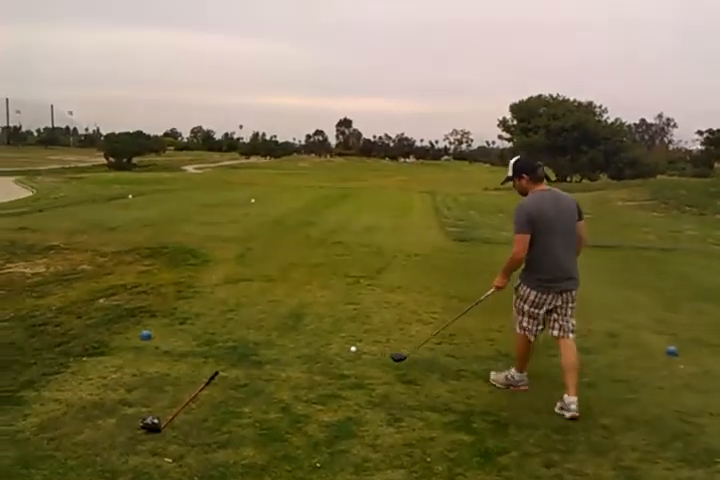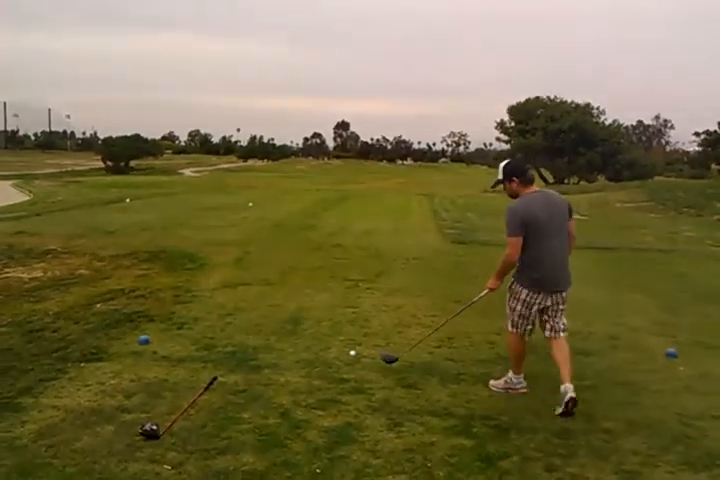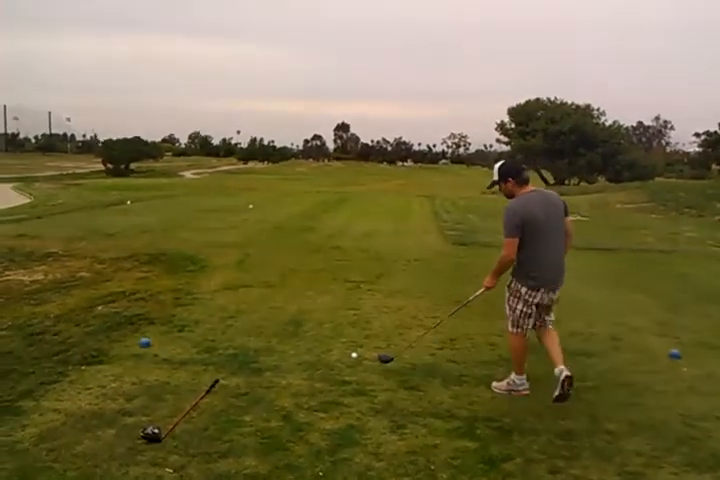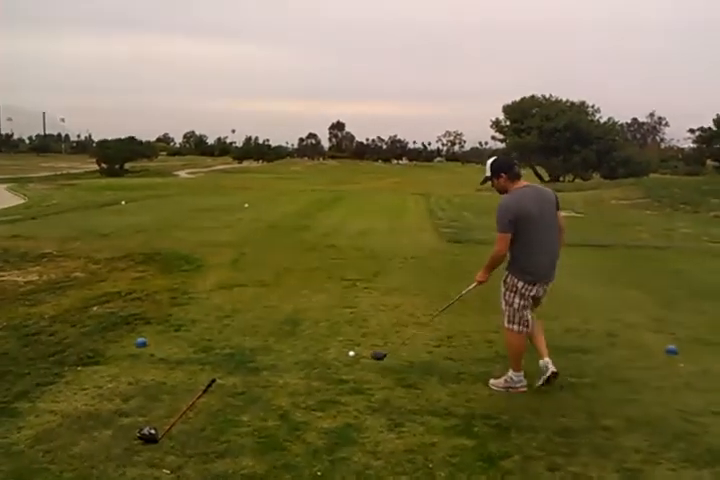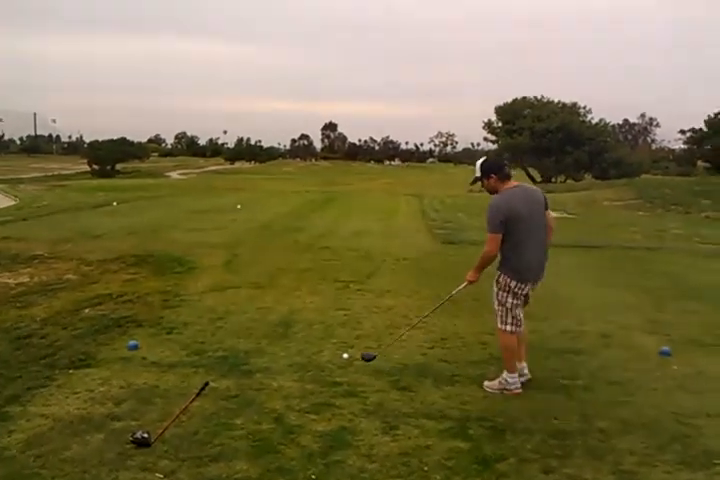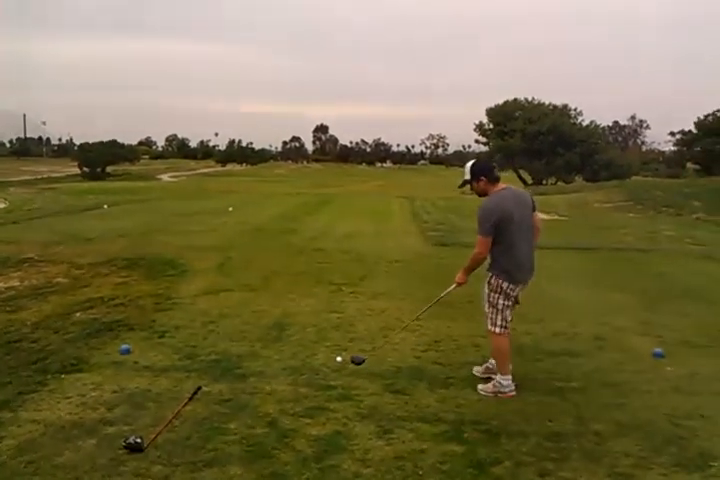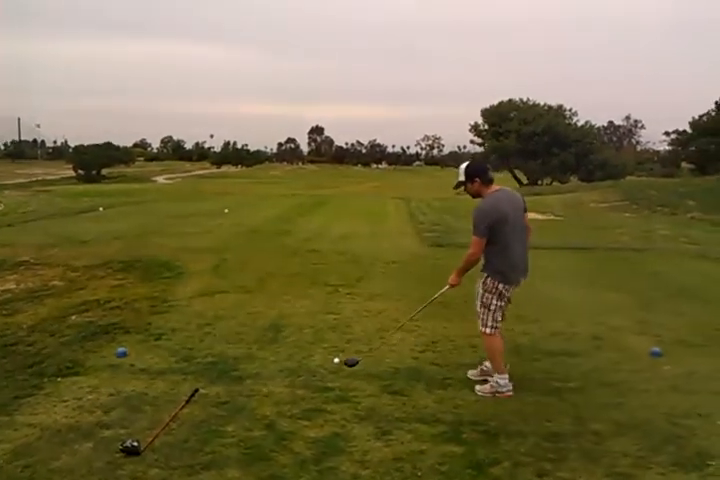
dt=0.1s
person 1, frame 1
left shoulder: (526, 207)
right shoulder: (569, 200)
left elbow: (520, 253)
right elbow: (581, 239)
left wrist: (503, 276)
left hip: (536, 283)
right hip: (568, 283)
left knee: (525, 332)
right knee: (566, 337)
left ankle: (518, 376)
right ankle: (570, 400)
person 1, frame 2
left shoulder: (517, 209)
right shoulder: (560, 200)
left elbow: (512, 255)
right elbow: (571, 237)
left wrist: (497, 278)
left hip: (529, 283)
right hip: (559, 283)
left knee: (516, 330)
right knee: (557, 335)
left ankle: (516, 379)
right ankle: (567, 388)
person 1, frame 3
left shoulder: (515, 209)
right shoulder: (556, 199)
left elbow: (509, 255)
right elbow: (568, 235)
left wrist: (493, 277)
left hip: (527, 281)
right hip: (554, 278)
left knee: (517, 330)
right knee: (544, 326)
left ankle: (518, 381)
right ankle: (561, 370)
person 1, frame 4
left shoulder: (508, 205)
right shoulder: (548, 193)
left elbow: (501, 250)
right elbow: (561, 229)
left wrist: (486, 272)
left hip: (522, 275)
right hip: (547, 272)
left knee: (514, 326)
right knee: (527, 318)
left ankle: (516, 378)
right ankle: (546, 363)
person 1, frame 5
left shoulder: (498, 205)
right shoulder: (536, 193)
left elbow: (492, 250)
right elbow: (549, 227)
left wrist: (476, 271)
left hip: (513, 273)
right hip: (535, 270)
left knee: (507, 326)
right knee: (515, 320)
left ankle: (511, 380)
right ankle: (521, 367)
person 1, frame 6
left shoulder: (489, 207)
right shoulder: (523, 195)
left elbow: (481, 252)
right elbow: (536, 228)
left wrist: (465, 273)
left hip: (503, 275)
right hip: (524, 270)
left knee: (497, 328)
right knee: (503, 322)
left ankle: (504, 383)
right ankle: (497, 365)
person 1, frame 7
left shoulder: (484, 209)
right shoulder: (514, 195)
left elbow: (475, 253)
right elbow: (526, 229)
left wrist: (458, 274)
left hip: (497, 275)
right hip: (516, 271)
left knee: (488, 328)
right knee: (494, 321)
left ankle: (501, 383)
right ankle: (493, 366)
